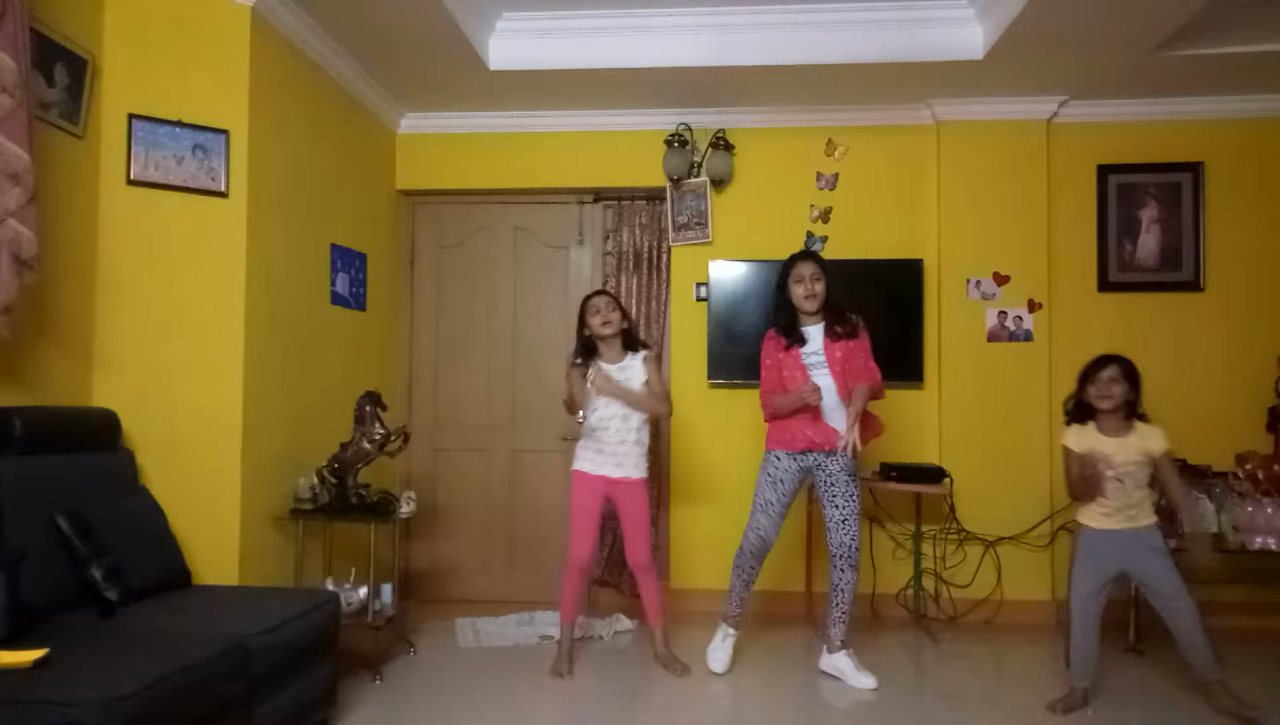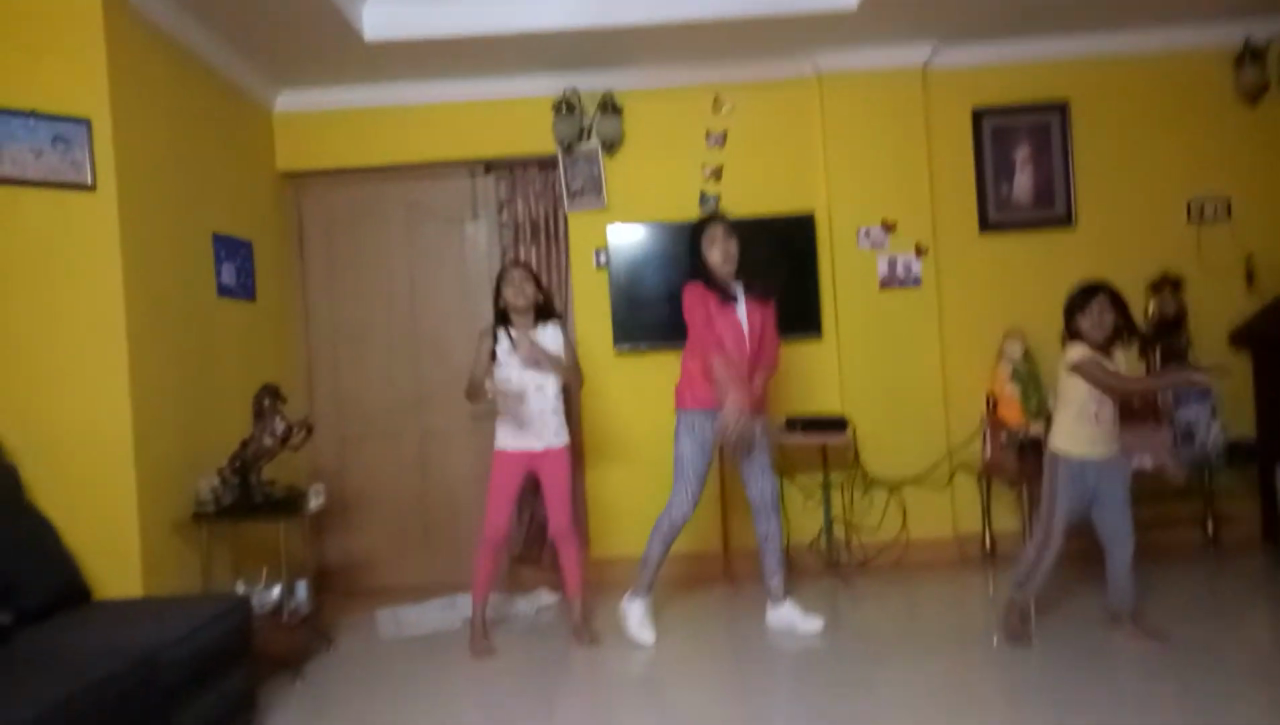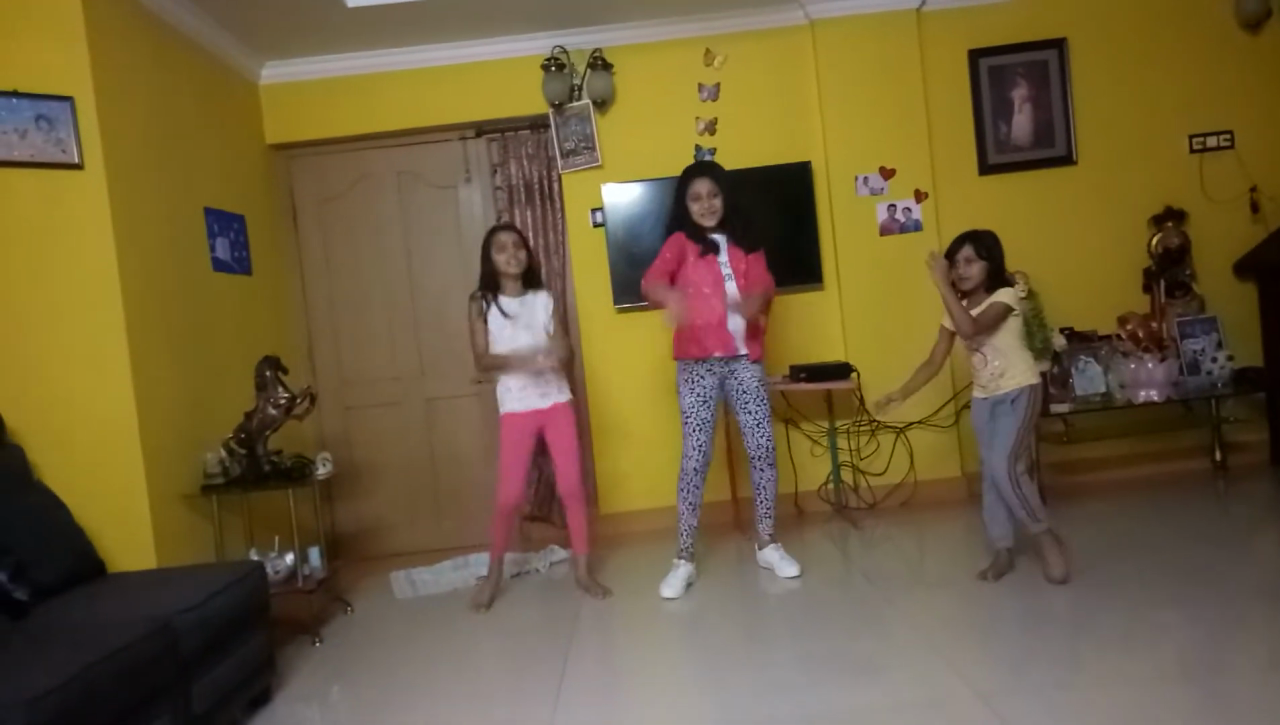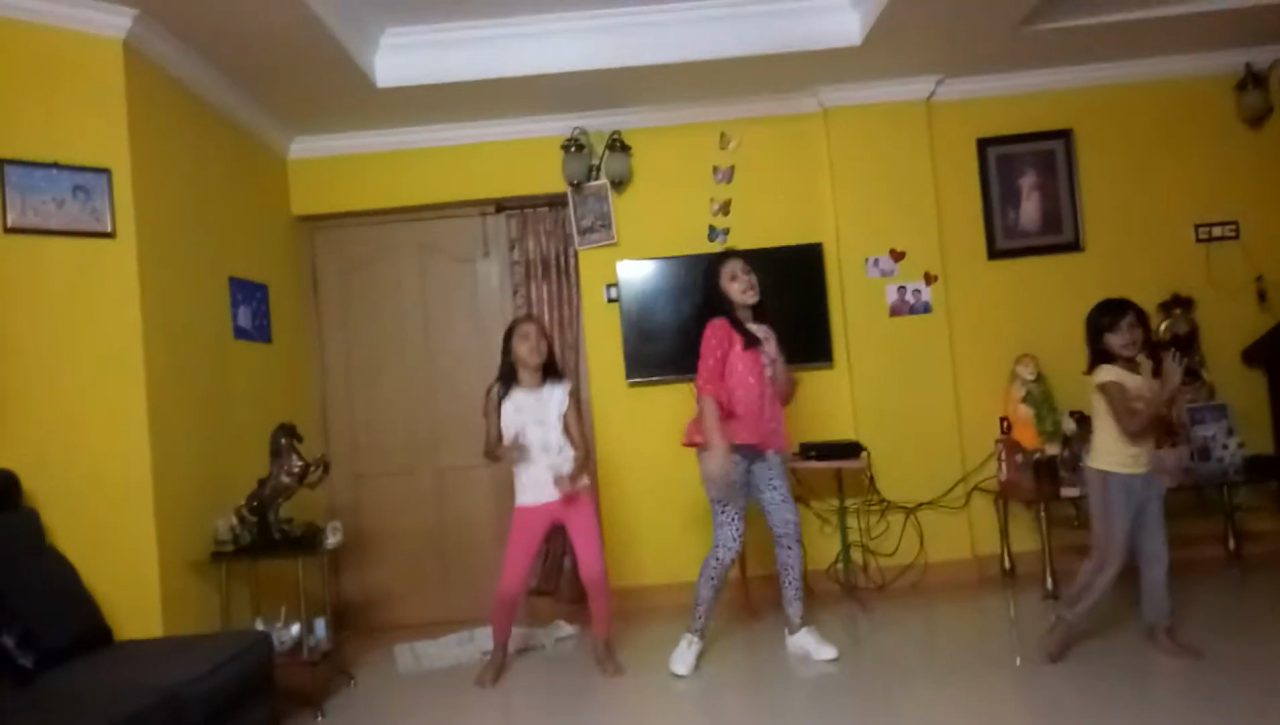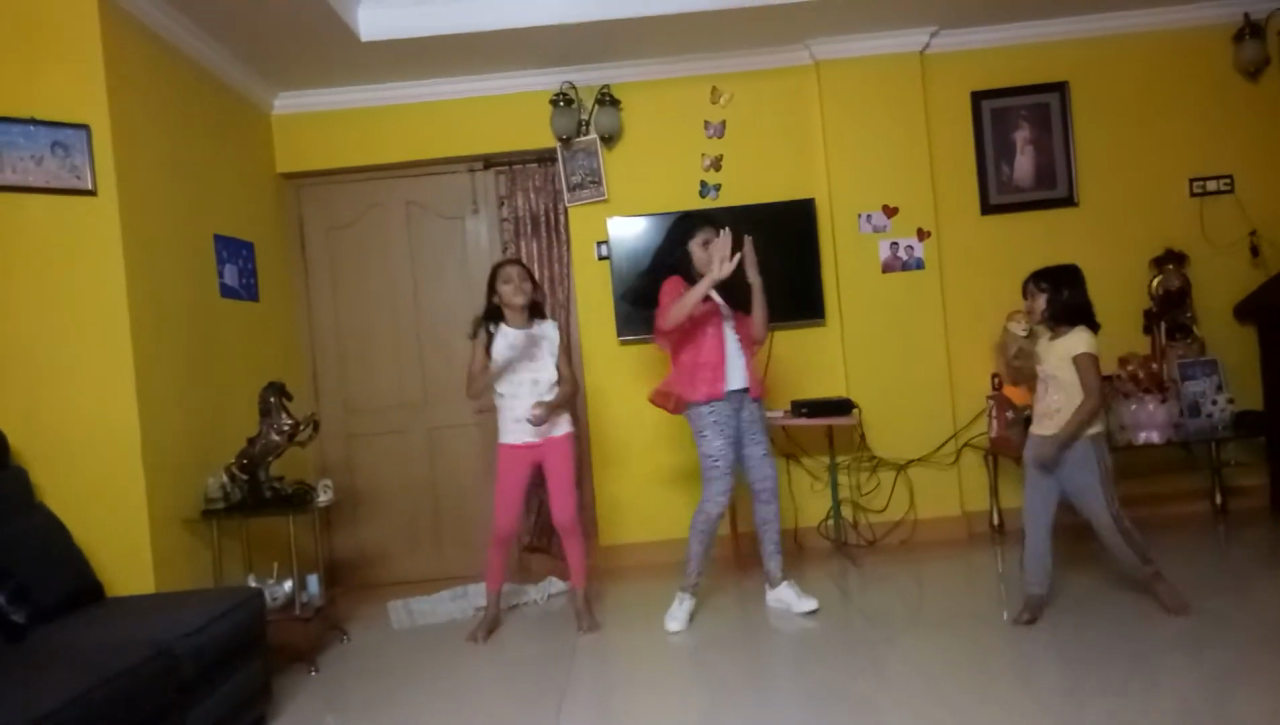
dt=1s
person 1, frame 1
left shoulder: (849, 328)
right shoulder: (775, 341)
left elbow: (863, 380)
right elbow: (769, 404)
left wrist: (852, 420)
right wrist: (800, 397)
left hip: (837, 449)
right hip: (787, 449)
left knee: (845, 546)
right knee: (756, 538)
left ankle: (836, 650)
right ankle: (730, 625)
person 1, frame 2
left shoulder: (756, 298)
right shoulder: (697, 291)
left elbow: (765, 357)
right elbow: (708, 350)
left wrist: (745, 408)
right wrist: (731, 405)
left hip: (745, 409)
right hip: (701, 409)
left knee: (766, 498)
right knee: (683, 504)
left ankle: (779, 604)
right ankle: (637, 597)
person 1, frame 3
left shoulder: (745, 244)
right shoulder: (680, 242)
left elbow: (761, 291)
right elbow: (651, 282)
left wrist: (745, 304)
right wrist: (672, 301)
left hip: (744, 359)
right hip: (698, 362)
left knee: (762, 449)
right knee: (695, 458)
left ankle: (767, 544)
right ankle: (684, 559)
person 1, frame 4
left shoulder: (762, 332)
right shoulder: (719, 328)
left elbow: (782, 396)
right elbow: (710, 391)
left wrist: (775, 357)
right wrist: (718, 449)
left hip: (763, 448)
right hip: (727, 449)
left knee: (788, 530)
right knee: (728, 545)
left ankle: (797, 629)
right ankle: (693, 636)
person 1, frame 5
left shoulder: (724, 294)
right shoulder: (674, 287)
left elbow: (756, 336)
right elbow: (670, 322)
left wrist: (753, 280)
right wrist: (713, 276)
left hip: (744, 398)
right hip: (707, 402)
left knee: (766, 484)
right knee: (717, 496)
left ankle: (776, 583)
right ankle: (687, 592)
person 2, frame 1
left shoulder: (643, 361)
right shoulder: (582, 365)
left elbow: (663, 407)
right elbow: (571, 405)
left wrist: (615, 387)
right wrist: (578, 393)
left hip: (631, 474)
right hip: (588, 471)
left knee: (641, 559)
right knee: (579, 558)
left ankle: (660, 645)
right ankle: (565, 644)
person 2, frame 2
left shoulder: (553, 332)
right shoulder: (493, 336)
left elbow: (575, 379)
right elbow: (470, 391)
left wrist: (542, 356)
right wrist: (490, 389)
left hip: (552, 443)
right hip: (509, 446)
left knee: (562, 528)
right knee: (494, 532)
left ankle: (578, 614)
right ankle: (478, 619)
person 2, frame 3
left shoulder: (543, 299)
right shoulder: (483, 304)
left elbow: (565, 349)
right elbow: (482, 360)
left wrist: (556, 349)
right wrist: (521, 358)
left hip: (557, 402)
right hip: (516, 408)
left knee: (571, 487)
right knee: (509, 496)
left ankle: (582, 570)
right ankle: (494, 573)
person 2, frame 4
left shoulder: (562, 391)
right shoulder: (499, 396)
left elbow: (581, 445)
right elbow: (490, 450)
left wrist: (573, 474)
right wrist: (506, 450)
left hip: (574, 492)
right hip: (530, 500)
left knee: (594, 574)
right knee: (510, 585)
left ankle: (602, 647)
right ankle: (498, 652)
person 2, frame 5
left shoulder: (550, 331)
right shoulder: (488, 335)
left elbow: (571, 384)
right elbow: (473, 389)
left wrist: (552, 406)
right wrist: (511, 358)
left hip: (556, 435)
right hip: (514, 441)
left knee: (566, 519)
right knee: (503, 528)
left ankle: (581, 600)
right ankle: (492, 608)
person 3, frame 1
left shoulder: (1150, 435)
right shoulder: (1077, 437)
left elbow: (1175, 487)
right elbow: (1078, 494)
right wrist: (1089, 471)
left hip: (1143, 535)
right hip: (1096, 536)
left knee: (1181, 610)
right knee: (1082, 612)
left ankle: (1216, 686)
right ankle: (1080, 687)
person 3, frame 2
left shoulder: (1114, 359)
right shoulder: (1077, 355)
left elbow: (1128, 393)
right elbow: (1130, 387)
right wrist: (1182, 377)
left hip: (1109, 461)
right hip: (1069, 460)
left knee: (1120, 540)
right knee: (1051, 535)
left ankle: (1124, 613)
right ankle: (1018, 602)
person 3, frame 3
left shoulder: (1005, 297)
right shoulder: (955, 311)
left elbow: (971, 329)
right elbow: (934, 362)
left wrist: (942, 287)
right wrist: (899, 394)
left hip: (1018, 393)
right hip: (984, 400)
left knee: (1003, 467)
right knee: (991, 477)
left ankle: (1045, 536)
right ankle: (1003, 551)
person 3, frame 4
left shoulder: (1143, 374)
right shoulder: (1107, 376)
left elbow: (1154, 422)
right elbow: (1132, 427)
right wrist: (1166, 389)
left hip: (1143, 476)
right hip: (1110, 476)
left knee: (1156, 555)
right knee: (1109, 556)
left ankle: (1160, 629)
right ankle: (1065, 620)
person 3, frame 5
left shoulder: (1080, 339)
right shoulder: (1044, 341)
left elbow: (1093, 398)
right elbow: (1035, 387)
left wrist: (1059, 441)
left hip: (1079, 445)
right hip: (1040, 444)
left knee: (1108, 520)
right knee: (1035, 521)
left ankle: (1153, 578)
right ankle: (1035, 595)
